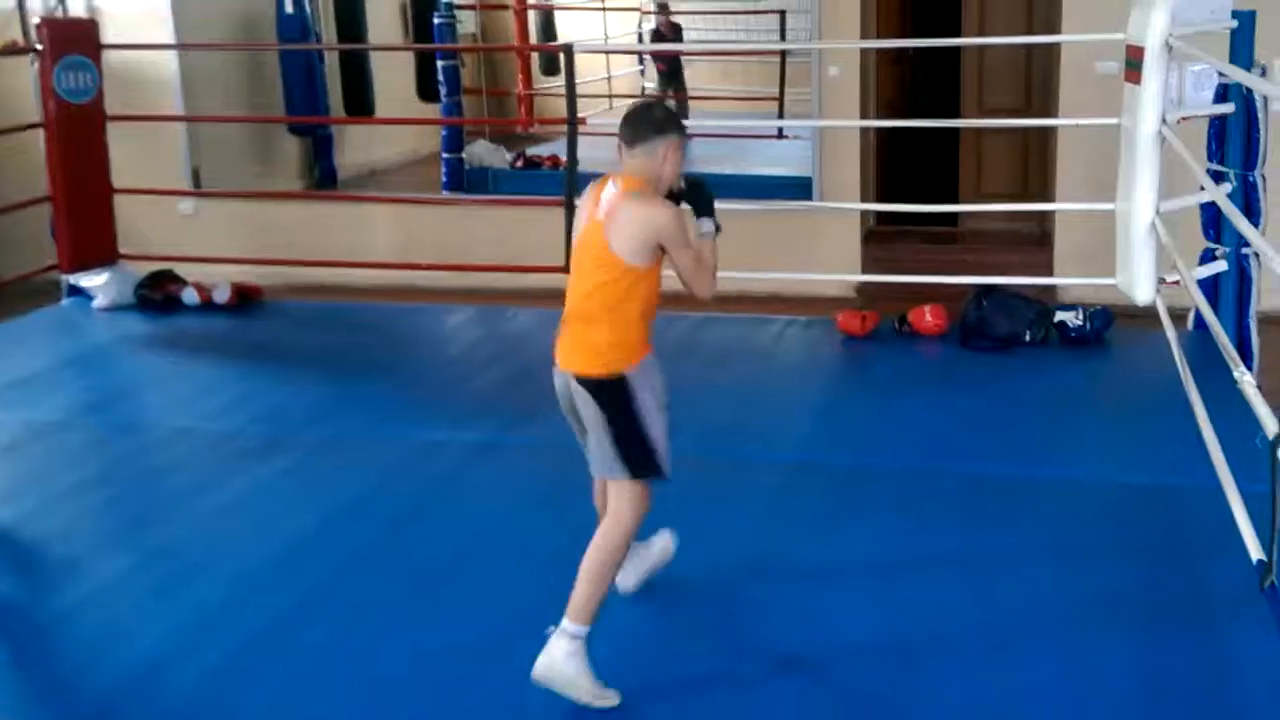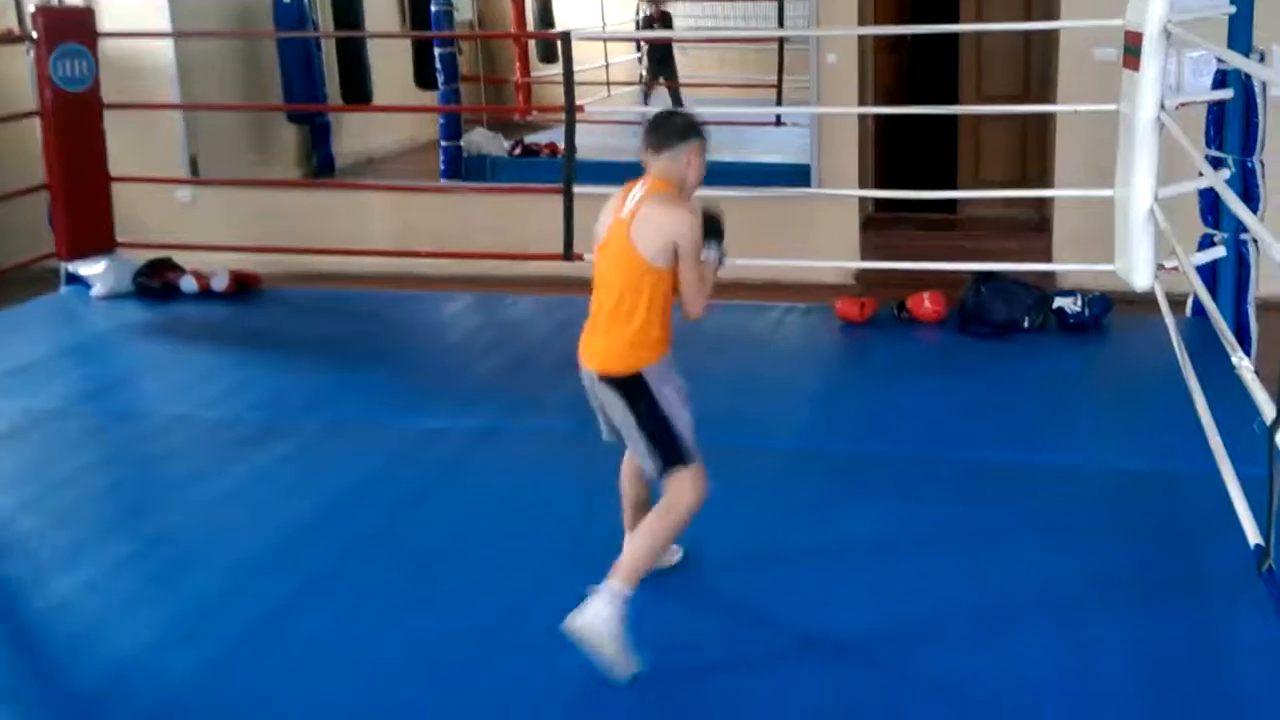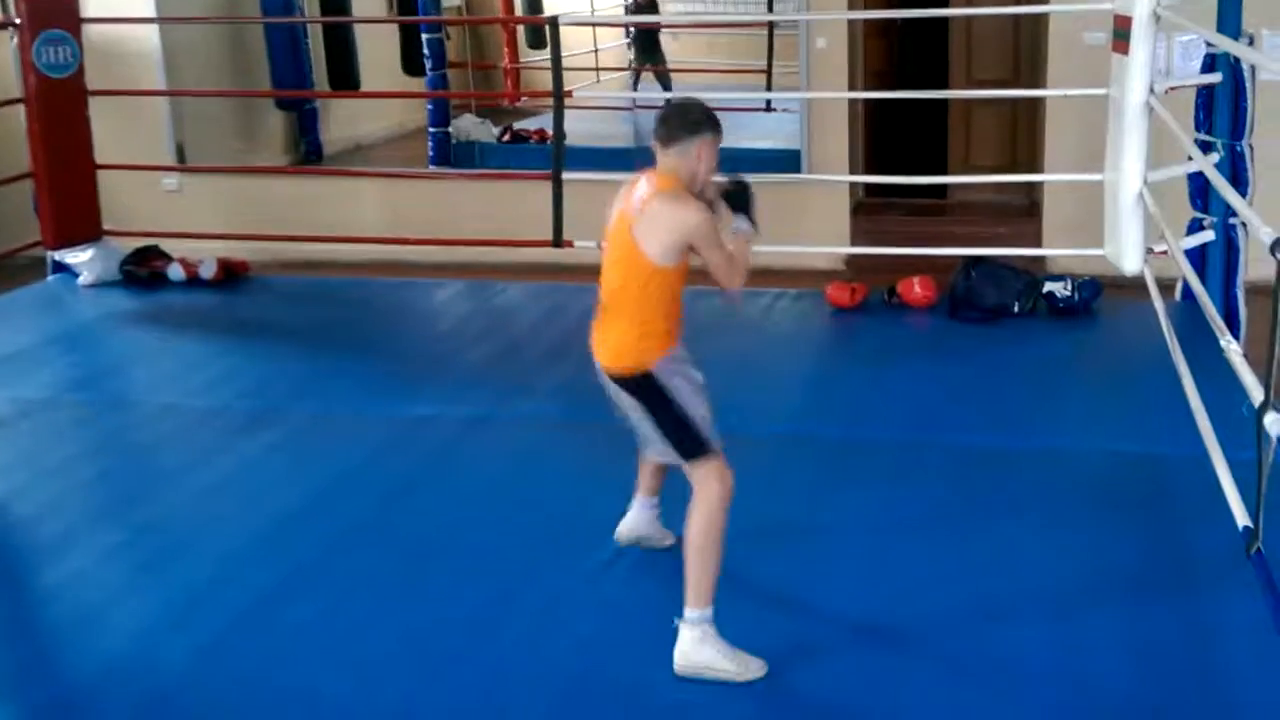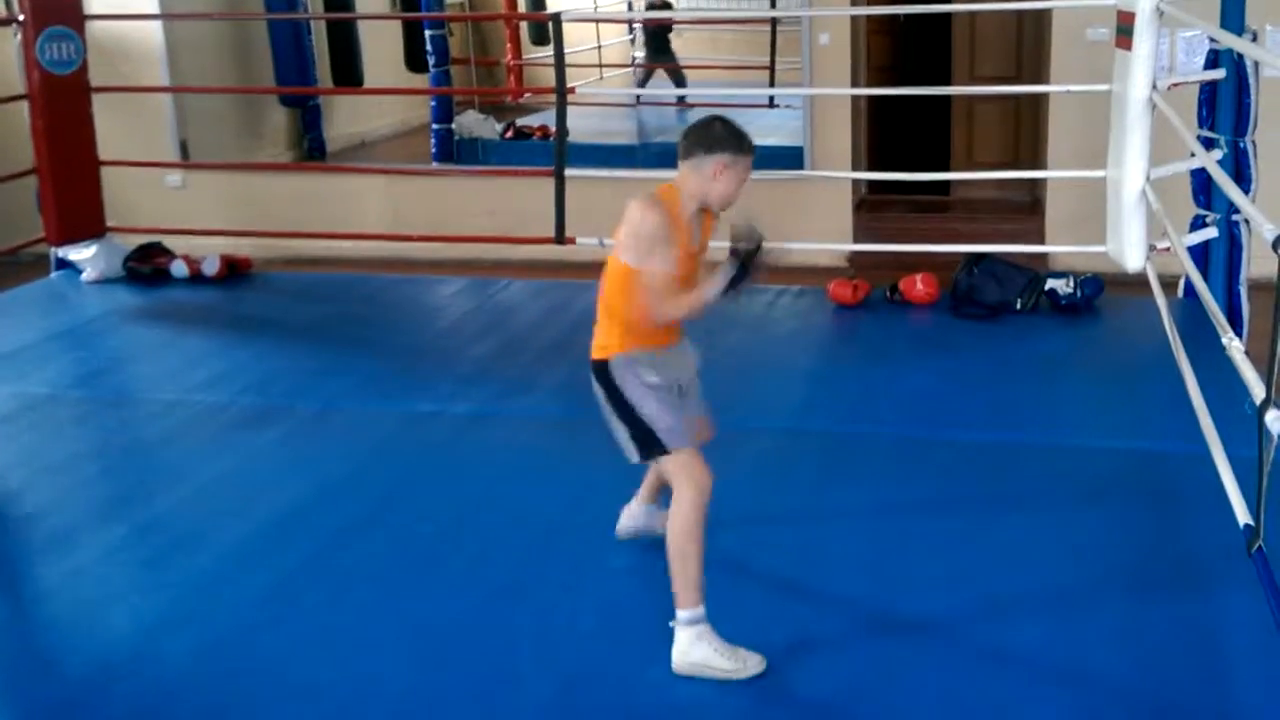
dt=0.2s
person 1, frame 1
left shoulder: (598, 192)
right shoulder: (656, 214)
right elbow: (704, 287)
right wrist: (705, 218)
left hip: (573, 359)
right hip: (615, 366)
left knee: (613, 466)
right knee: (629, 503)
left ankle: (626, 563)
right ankle: (566, 649)
person 1, frame 2
left shoulder: (622, 200)
right shoulder: (682, 216)
right elbow: (695, 307)
right wrist: (712, 248)
left hip: (594, 356)
right hip: (635, 366)
left knee: (642, 447)
right knee: (688, 489)
left ankle: (640, 552)
right ankle: (604, 607)
person 1, frame 3
left shoulder: (635, 188)
right shoulder: (689, 213)
right elbow: (733, 281)
right wrist: (741, 218)
left hip: (613, 347)
right hip: (645, 360)
left knee: (665, 431)
right knee: (715, 483)
left ankle: (641, 517)
right ankle: (696, 636)
person 1, frame 4
left shoulder: (701, 216)
right shoulder: (650, 217)
left elbow: (685, 280)
right elbow: (655, 310)
left wrist: (740, 254)
right wrist: (726, 280)
left hip: (665, 349)
right hip: (626, 360)
left knee: (695, 428)
right knee: (693, 481)
left ankle: (641, 512)
right ankle: (692, 638)
